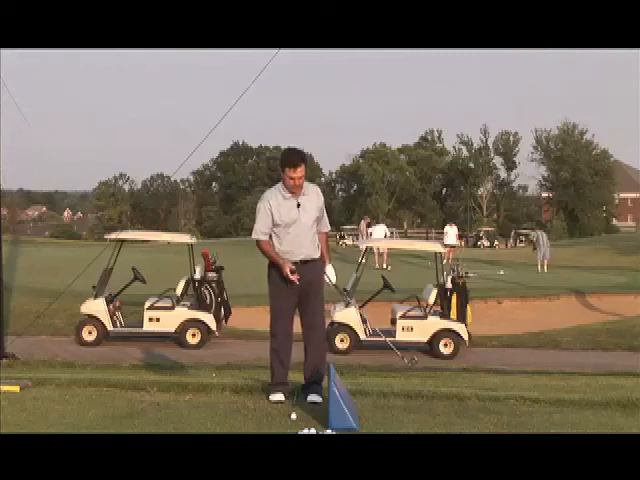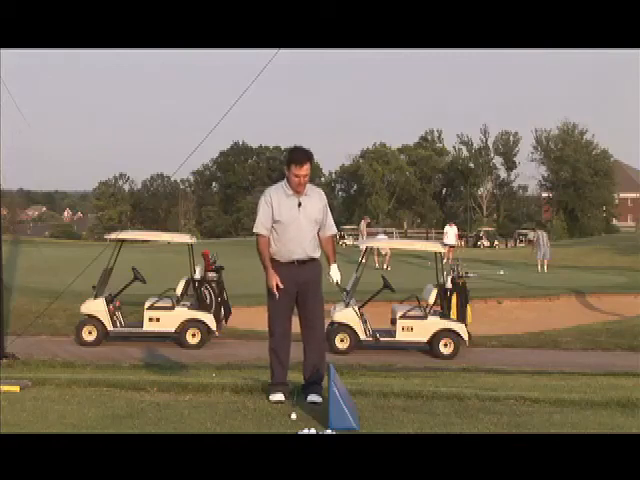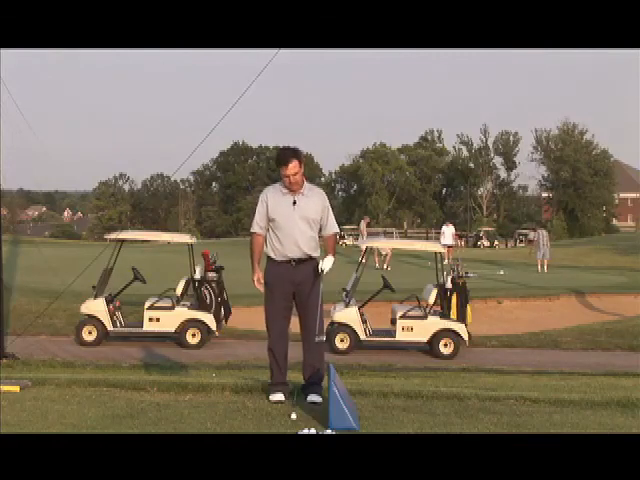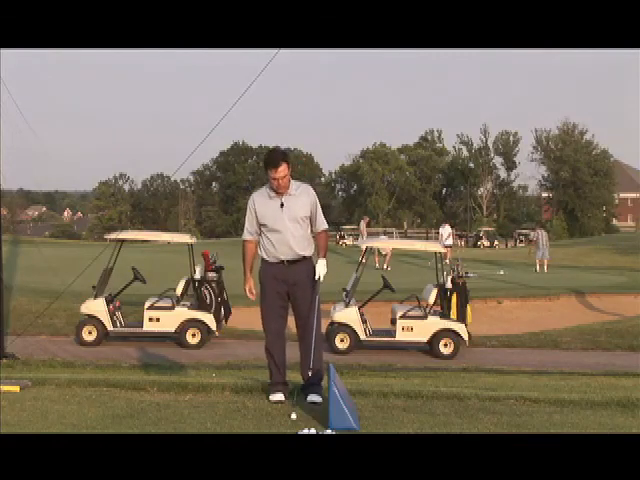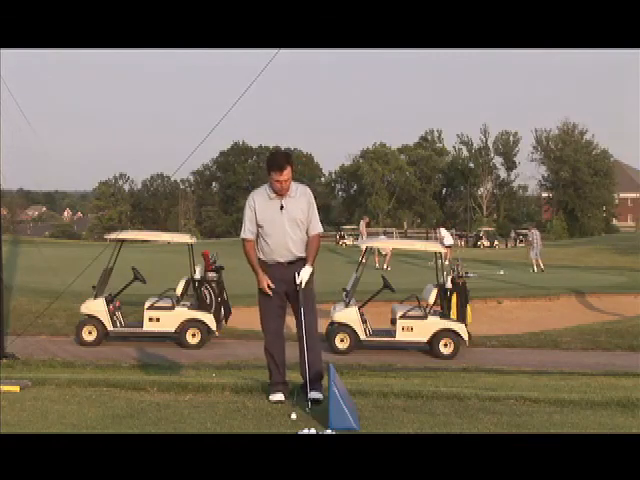
dt=0.5s
person 1, frame 1
left shoulder: (316, 193)
right shoulder: (269, 199)
right elbow: (261, 237)
left wrist: (327, 262)
right wrist: (281, 262)
left hip: (312, 268)
right hip: (282, 270)
left knee: (315, 327)
right knee: (280, 329)
left ankle: (313, 385)
right ankle: (278, 385)
person 1, frame 2
left shoulder: (319, 196)
right shoulder: (271, 196)
left elbow: (326, 233)
right elbow: (262, 235)
left wrist: (333, 263)
right wrist: (269, 270)
left hip: (310, 268)
right hip: (280, 269)
left knee: (314, 328)
right knee: (279, 329)
left ankle: (313, 385)
right ankle: (278, 385)
person 1, frame 3
left shoulder: (318, 196)
right shoulder: (268, 195)
left elbow: (329, 231)
right elbow: (258, 233)
left wrist: (330, 256)
right wrist: (256, 267)
left hip: (309, 268)
right hip: (277, 268)
left knee: (313, 327)
right knee: (277, 329)
left ankle: (313, 385)
right ankle: (278, 385)
person 1, frame 4
left shoulder: (307, 193)
right shoulder: (256, 200)
left elbow: (320, 229)
right elbow: (250, 239)
left wrist: (322, 259)
right wrist: (247, 275)
left hip: (303, 268)
right hip: (271, 270)
left knee: (310, 328)
right knee: (273, 330)
left ankle: (312, 385)
right ankle: (278, 385)
person 1, frame 5
left shoulder: (305, 194)
right shoulder: (255, 199)
left elbow: (314, 233)
right elbow: (248, 239)
left wrist: (309, 266)
right wrist: (259, 273)
left hip: (299, 269)
right hip: (270, 271)
left knee: (309, 327)
right knee: (272, 331)
left ankle: (313, 384)
right ankle: (277, 385)
